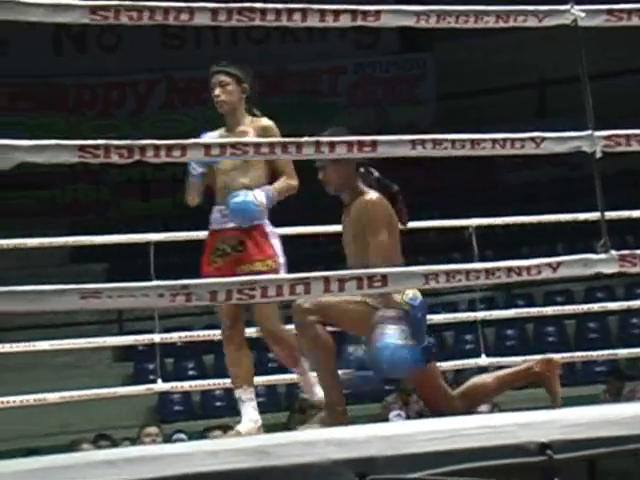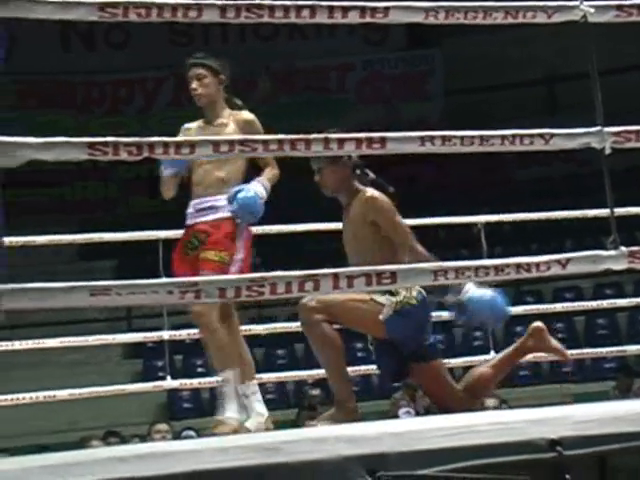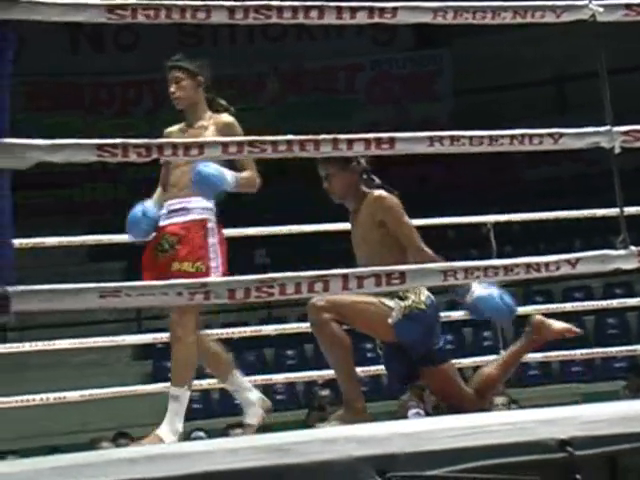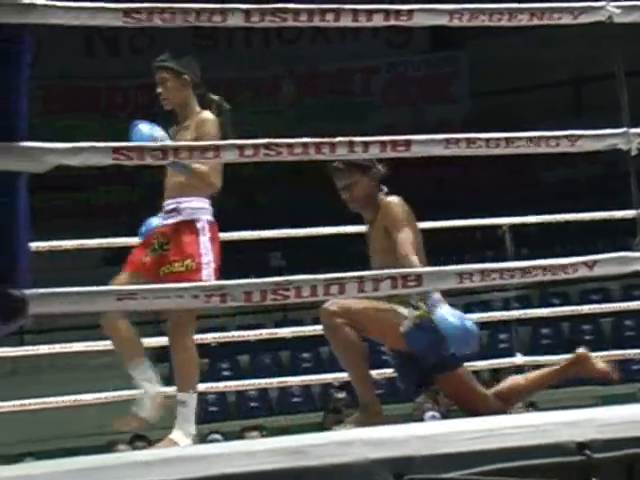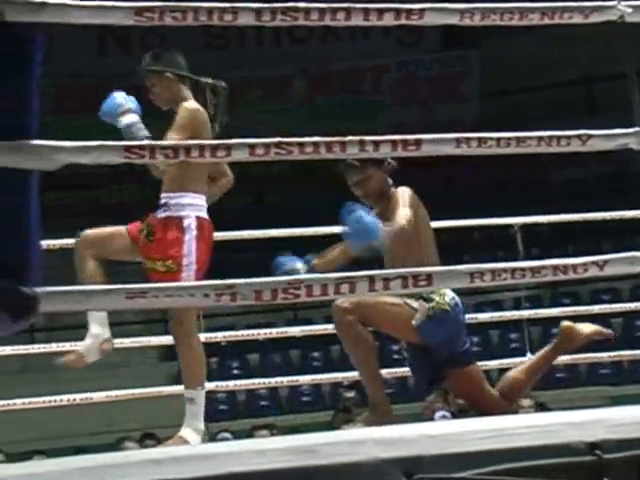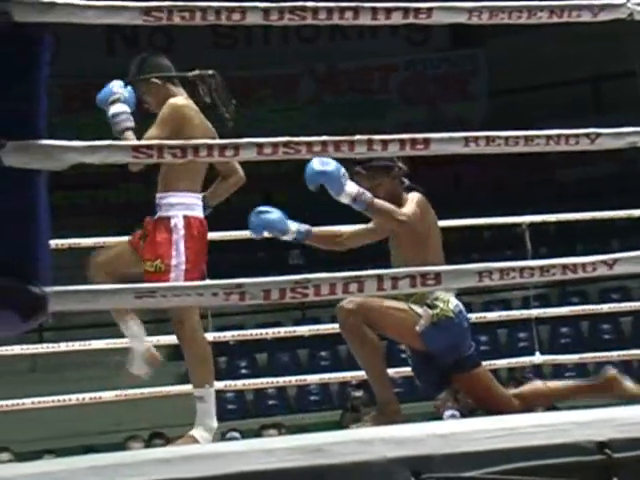
dt=0.2s
person 1, frame 1
left shoulder: (263, 128)
right shoulder: (212, 138)
left elbow: (291, 180)
right elbow: (192, 199)
left wrist: (263, 196)
right wrist: (198, 168)
left hip: (255, 232)
right hip: (219, 236)
left knee: (269, 324)
right knee: (230, 328)
left ankle: (314, 389)
right ankle: (250, 418)
person 1, frame 2
left shoulder: (244, 121)
right shoulder: (188, 132)
left elbow: (272, 168)
right elbow: (168, 191)
left wrist: (258, 189)
right wrist: (169, 169)
left hip: (228, 225)
right hip: (194, 229)
left knee: (204, 311)
right knee: (224, 320)
left ankle: (232, 408)
right ankle: (257, 411)
person 1, frame 3
left shoulder: (224, 124)
right shoulder: (171, 134)
left elbow: (253, 180)
left wrist: (227, 179)
right wrist: (149, 208)
left hip: (198, 229)
right hip: (163, 233)
left knee: (182, 324)
right knee: (187, 330)
left ankle: (173, 426)
right ankle: (250, 398)
person 1, frame 4
left shoulder: (207, 120)
right shoulder: (179, 128)
left elbow: (211, 181)
left hip: (194, 230)
right hip: (167, 231)
left knee: (180, 328)
right knee: (109, 308)
left ankle: (185, 430)
right ankle: (150, 391)
person 1, frame 5
left shoulder: (190, 110)
right shoulder: (192, 117)
left elbow: (162, 166)
right elbow: (224, 179)
left wrist: (130, 123)
left hip: (185, 227)
right hip: (163, 223)
left knee: (182, 325)
right knee: (85, 242)
left ankle: (193, 428)
right ankle: (98, 336)
person 1, frame 6
left shoulder: (176, 107)
right shoulder: (201, 122)
left elbow: (136, 160)
right elbow: (236, 176)
left wrist: (118, 113)
left hip: (177, 226)
right hip: (170, 225)
left knee: (186, 324)
right knee: (99, 265)
left ankle: (205, 426)
right ankle: (141, 347)
person 2, frame 1
left shoulder: (371, 204)
right shoulder: (351, 211)
left elbow: (383, 269)
right elbow: (358, 273)
left wrist: (389, 320)
left hip: (396, 308)
right hip: (386, 311)
left knee: (306, 311)
right knee: (452, 406)
left ankle: (335, 410)
right ankle: (535, 370)
person 2, frame 2
left shoulder: (370, 201)
right shoulder: (350, 210)
left elbow: (413, 251)
left wrist: (461, 287)
left hip: (400, 305)
right hip: (391, 312)
left knee: (311, 308)
right knee: (460, 402)
left ankle: (345, 408)
right ankle: (527, 342)
person 2, frame 3
left shoulder: (379, 202)
right shoulder: (358, 213)
left elbow: (419, 253)
left wrist: (468, 289)
left hip: (409, 310)
right hip: (398, 316)
left knee: (320, 308)
right knee: (471, 401)
left ankle: (354, 408)
right ankle: (534, 336)
person 2, frame 4
left shoulder: (393, 208)
right shoulder: (372, 223)
left elbow: (412, 263)
left wrist: (437, 306)
left hip: (417, 318)
right hip: (412, 327)
left knee: (333, 313)
right knee: (490, 406)
left ankle: (370, 411)
right ankle: (572, 365)
person 2, frame 5
left shoulder: (403, 196)
right shoulder: (382, 216)
left elbow: (402, 228)
right elbow: (342, 252)
left wrist: (378, 234)
right wrist: (307, 268)
left hip: (436, 309)
right hip: (431, 317)
left knee: (346, 310)
right knee: (496, 405)
left ankle: (380, 411)
right ankle: (563, 341)
person 2, frame 6
left shoulder: (414, 203)
right shoulder: (389, 222)
left elbow: (402, 220)
right elbow: (341, 239)
left wrist: (348, 193)
right wrist: (292, 230)
left hip: (436, 317)
right hip: (433, 322)
left knee: (351, 310)
right knee: (508, 405)
left ankle: (387, 410)
right ankle: (600, 383)
